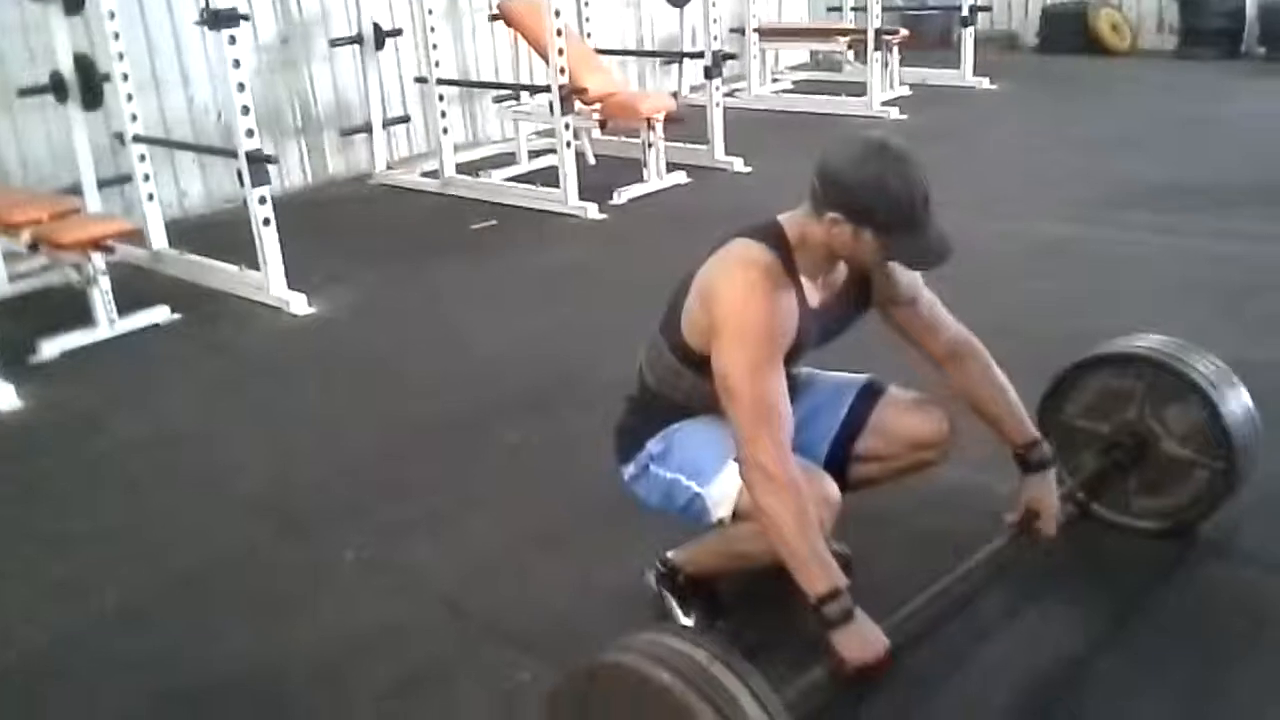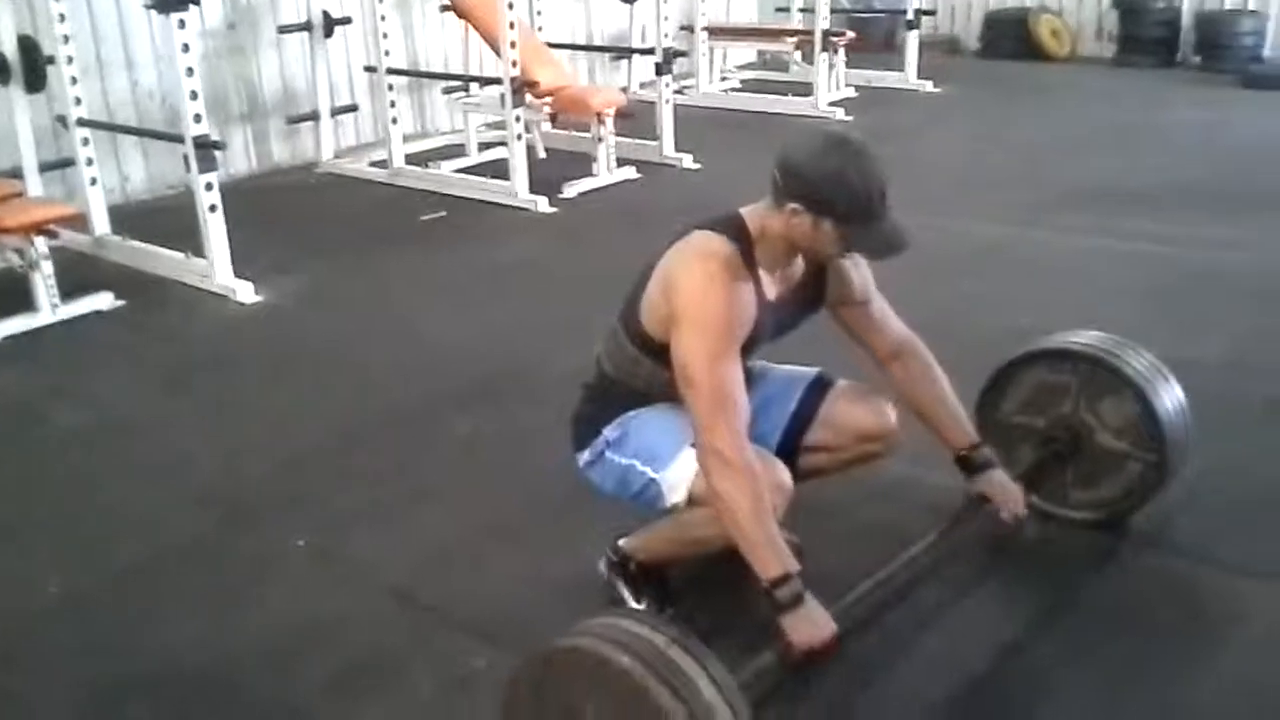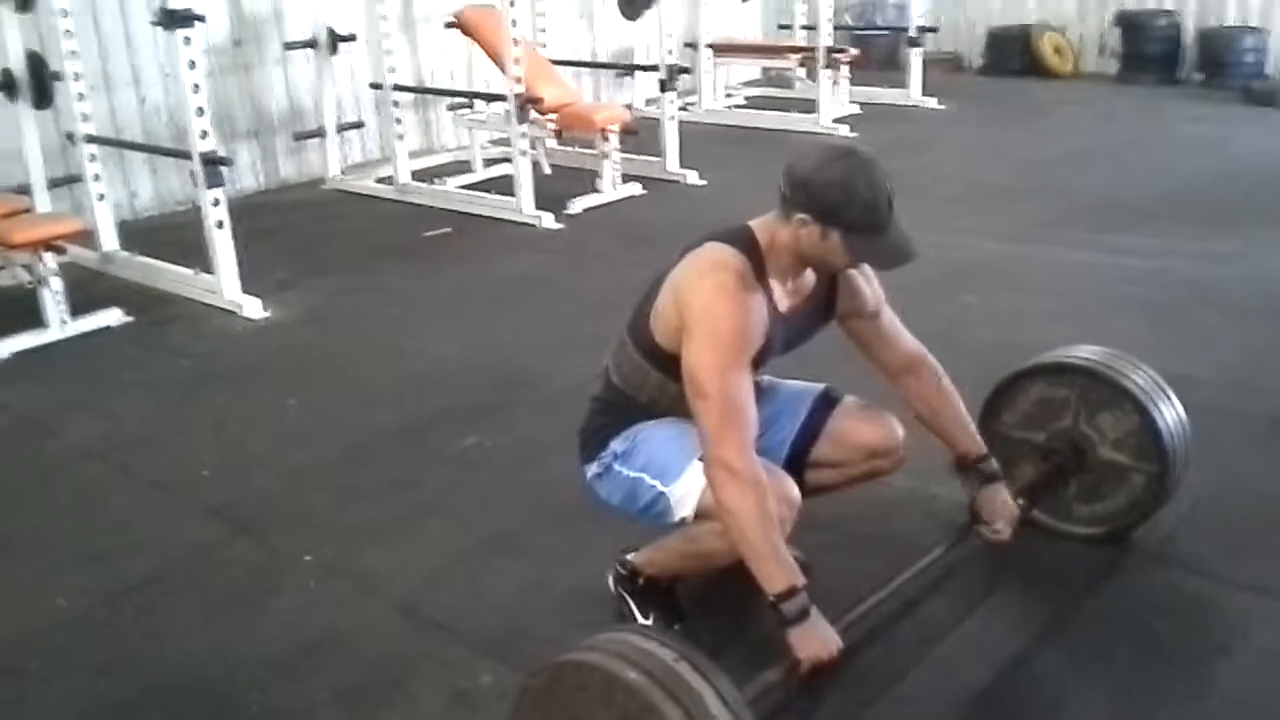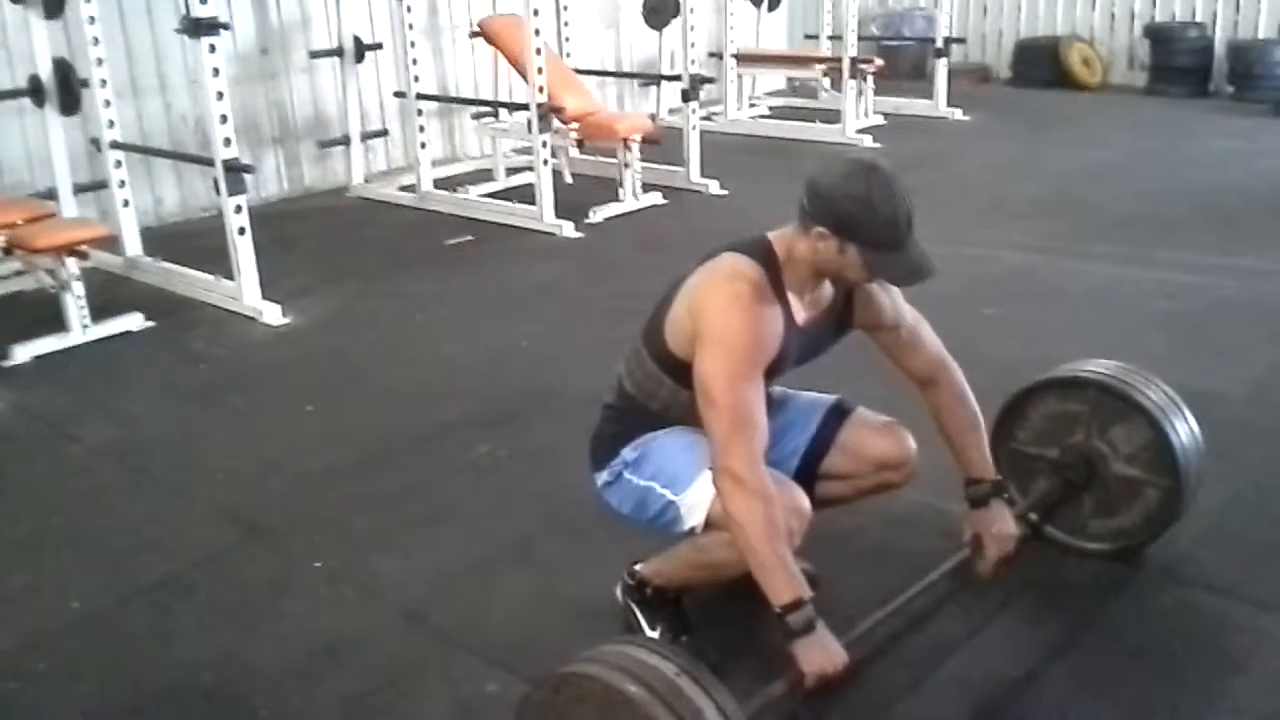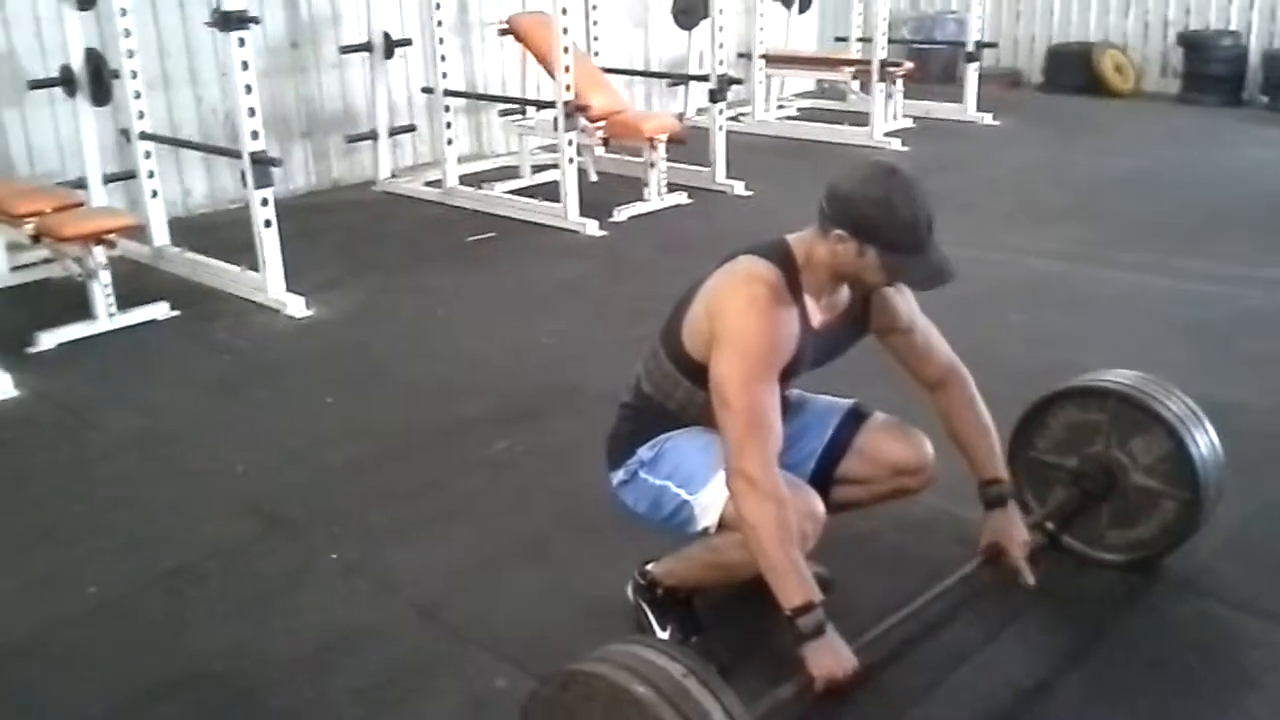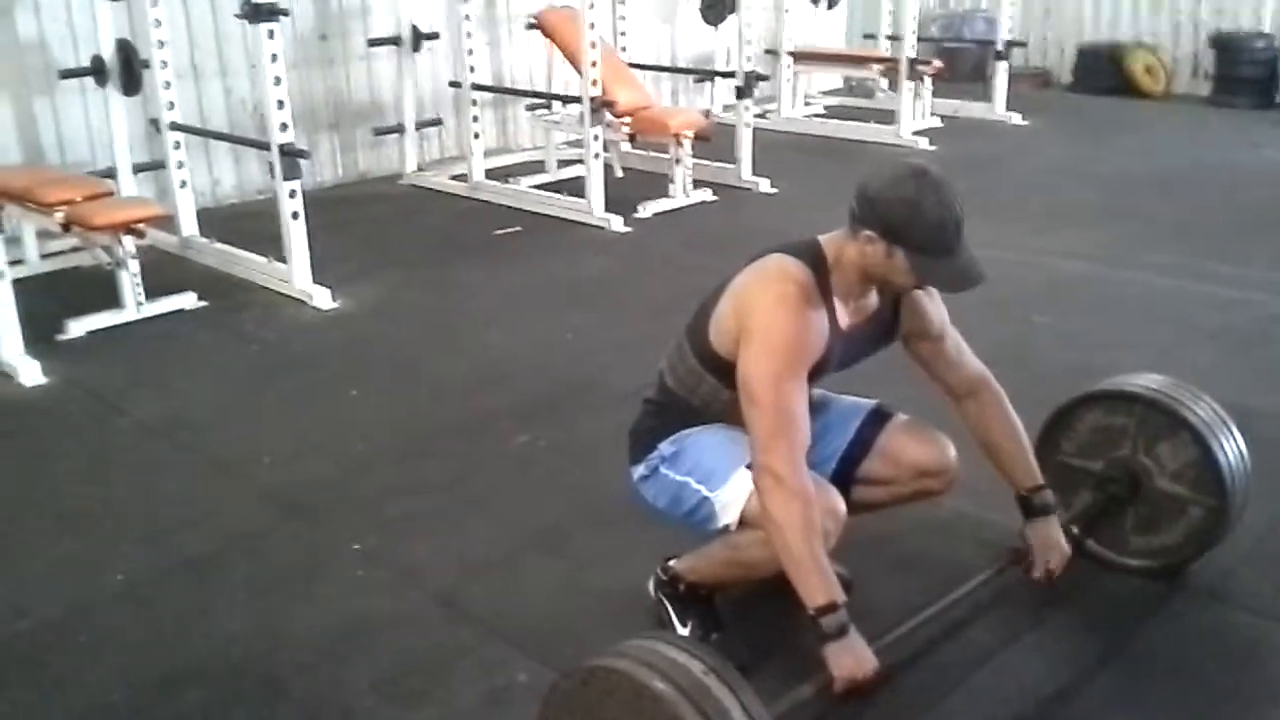
dt=0.3s
person 1, frame 1
left shoulder: (870, 259)
right shoulder: (753, 288)
left elbow: (957, 350)
right elbow: (766, 466)
left wrist: (1036, 462)
right wrist: (839, 612)
right hip: (668, 437)
left knee: (927, 432)
right knee: (814, 503)
left ankle: (798, 536)
right ankle: (680, 571)
person 1, frame 2
left shoulder: (831, 261)
right shoulder: (714, 278)
left elbow: (900, 353)
right elbow: (723, 452)
left wrist: (979, 462)
right wrist: (791, 597)
right hip: (624, 424)
left knee: (874, 424)
right knee: (765, 490)
left ankle: (746, 520)
right ankle: (632, 558)
person 1, frame 3
left shoulder: (838, 270)
right shoulder: (724, 290)
left elbow: (908, 364)
right elbow: (731, 466)
left wrist: (983, 473)
right wrist: (797, 611)
right hip: (630, 438)
left knee: (880, 442)
right knee: (775, 503)
left ankle: (756, 536)
right ankle: (639, 573)
person 1, frame 4
left shoulder: (856, 282)
right shoulder: (740, 301)
left elbow: (937, 373)
right elbow: (739, 476)
left wrist: (986, 494)
right wrist: (802, 623)
left hip: (740, 416)
right hip: (643, 445)
left knee: (893, 455)
right knee: (784, 515)
left ankle: (767, 552)
right ankle: (648, 583)
person 1, frame 5
left shoulder: (874, 286)
right shoulder: (757, 303)
left elbow: (946, 378)
right elbow: (752, 476)
left wrist: (1000, 499)
right wrist: (813, 627)
left hip: (755, 417)
right hip: (657, 446)
left knee: (909, 461)
right knee: (798, 518)
left ankle: (776, 549)
right ankle: (660, 584)
person 1, frame 6
left shoulder: (901, 292)
right shoulder: (787, 302)
left elbow: (973, 389)
right elbow: (779, 474)
left wrist: (1039, 506)
right wrist: (835, 627)
left hip: (777, 416)
right hip: (679, 441)
left knee: (932, 463)
right knee: (817, 516)
left ankle: (795, 548)
right ankle: (682, 580)
